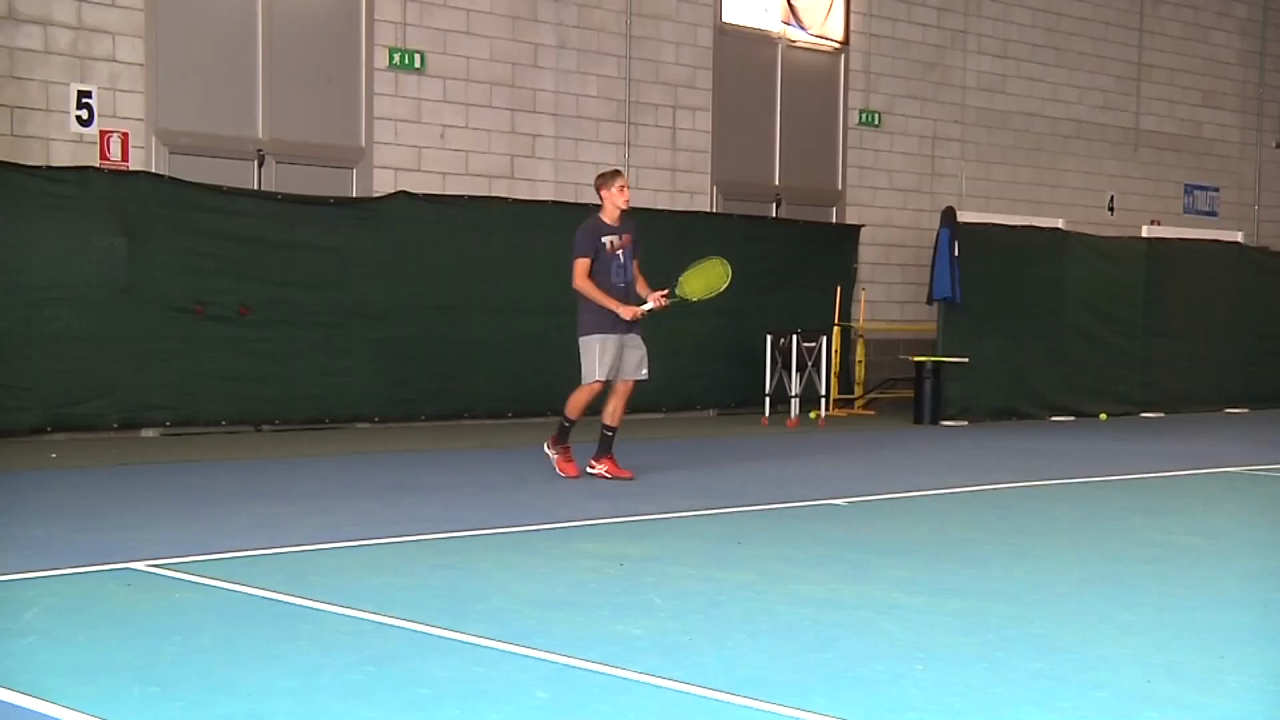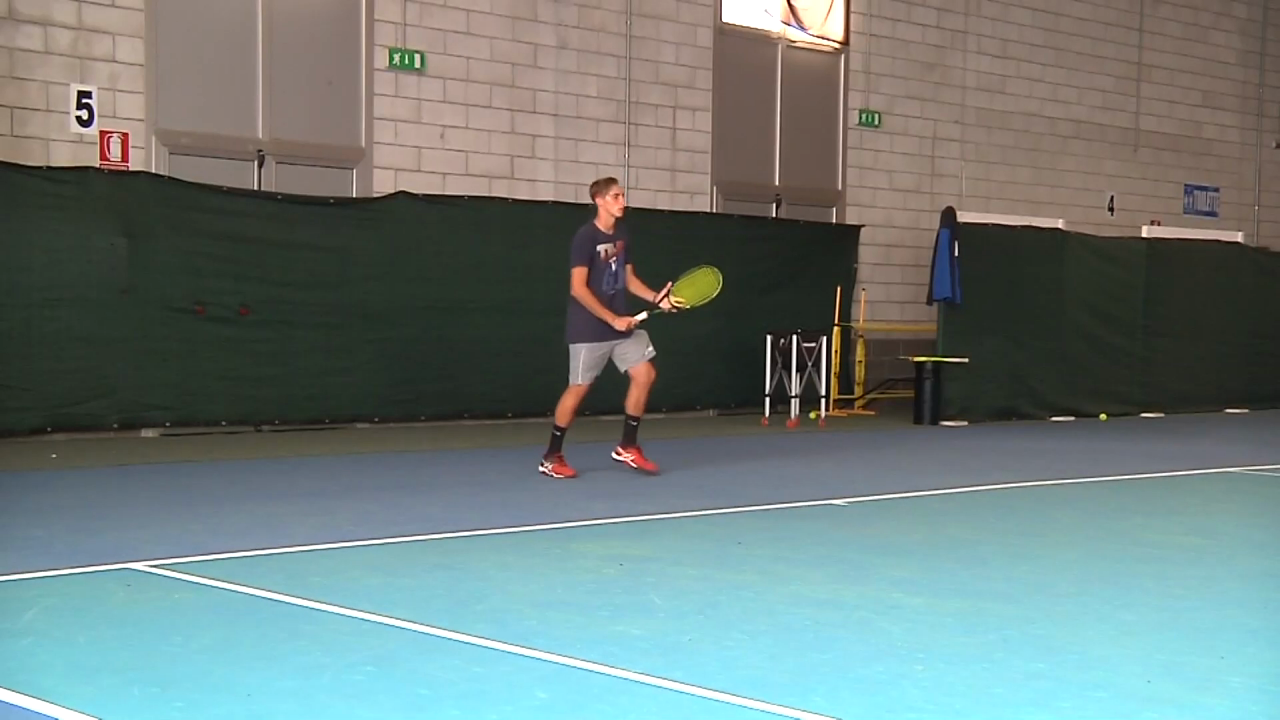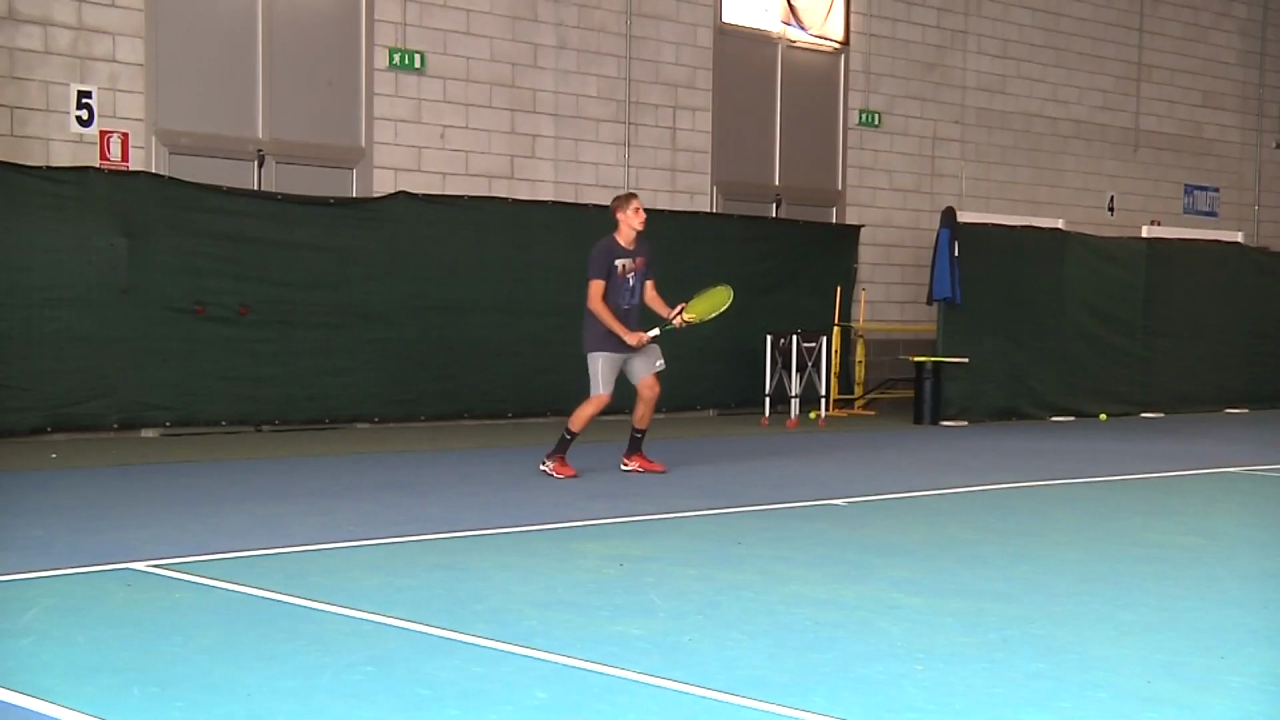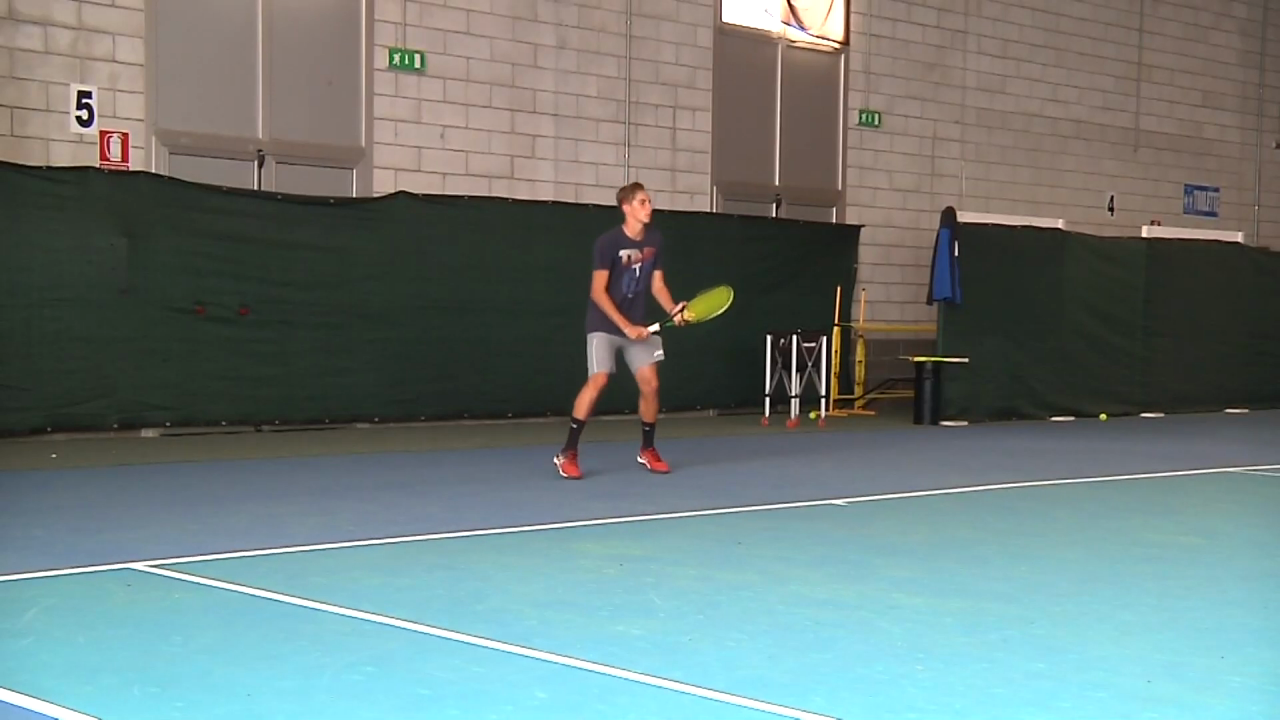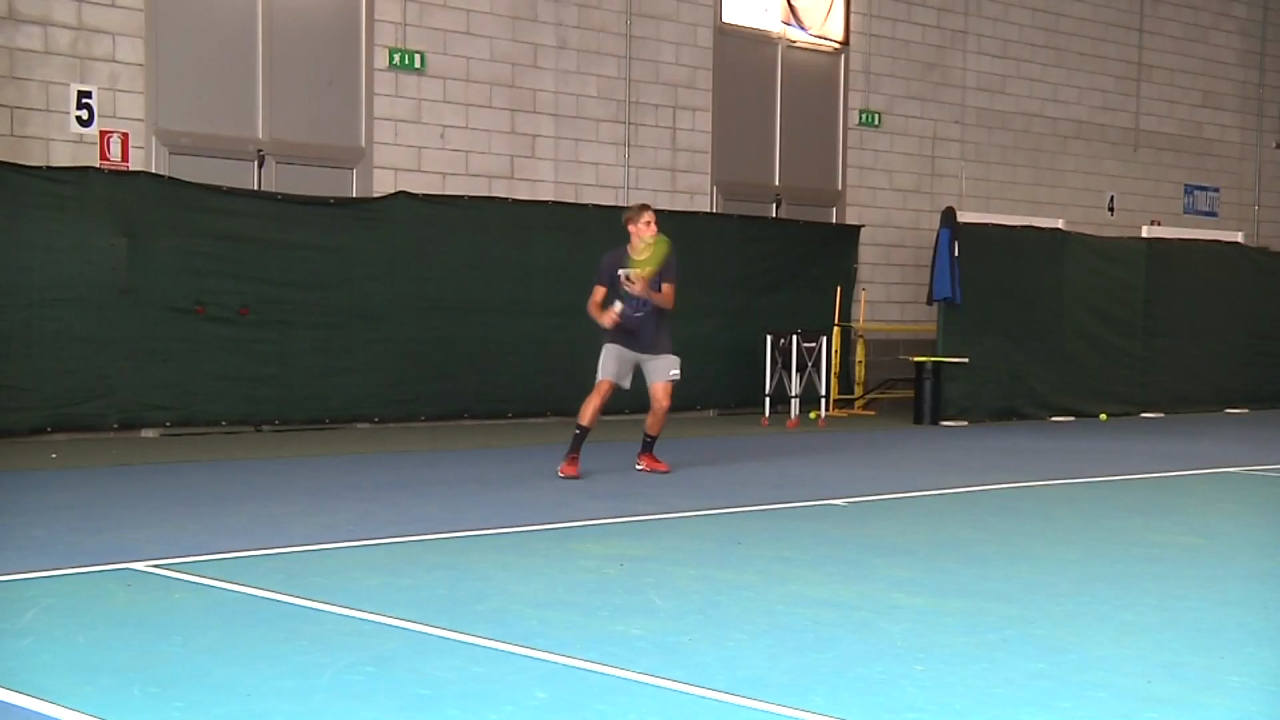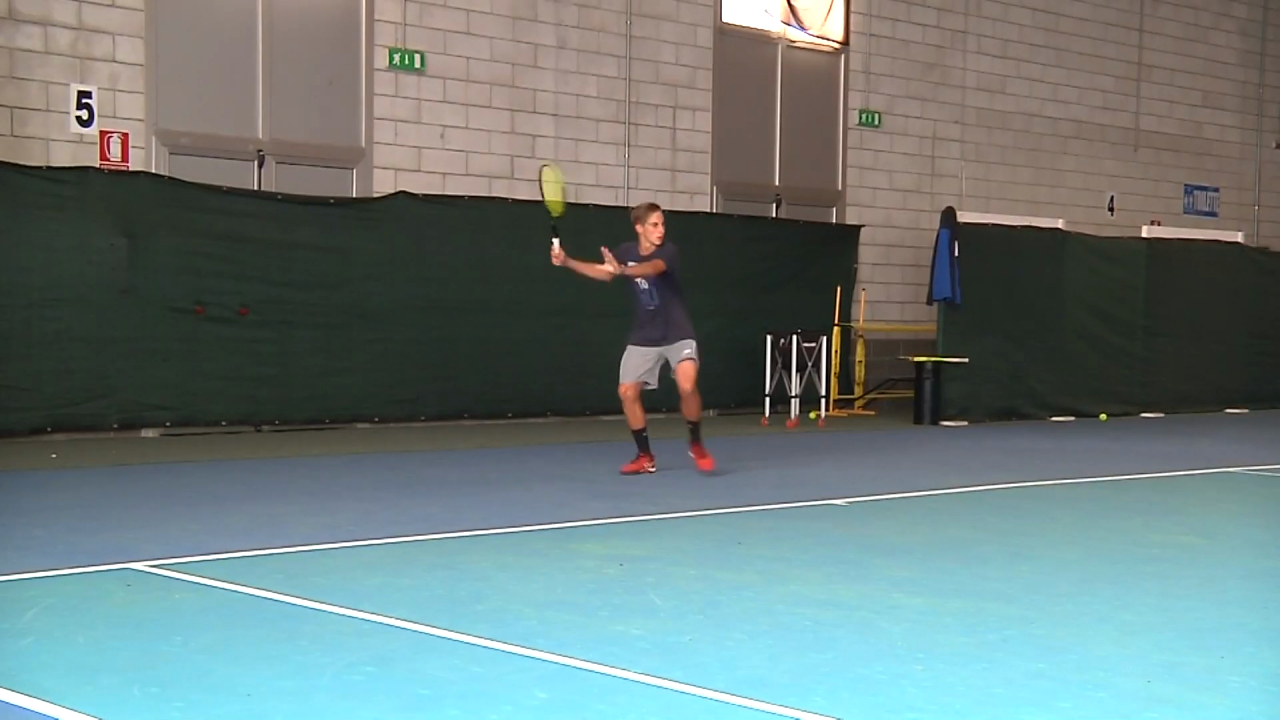
dt=0.3s
person 1, frame 1
left shoulder: (629, 228)
right shoulder: (589, 229)
right elbow: (579, 280)
left wrist: (649, 296)
right wrist: (618, 307)
left hip: (627, 325)
right hip: (599, 323)
left knee: (623, 386)
right knee: (594, 384)
left ankle: (602, 459)
right ankle: (558, 443)
person 1, frame 2
left shoulder: (622, 235)
right shoulder: (585, 237)
right elbow: (577, 289)
left wrist: (657, 298)
right wrist: (613, 319)
left hip: (620, 326)
right hip: (588, 328)
left knee: (645, 374)
right knee: (579, 388)
left ankle: (628, 446)
right ankle: (552, 457)
person 1, frame 3
left shoulder: (644, 250)
right shoulder: (603, 251)
left elbow: (649, 293)
right elbow: (594, 301)
left wrist: (670, 314)
right wrist: (625, 334)
left hip: (633, 336)
right hip: (603, 338)
left knee: (650, 390)
right knee: (601, 398)
left ankle: (633, 454)
right ankle: (555, 456)
person 1, frame 4
left shoulder: (655, 240)
right shoulder: (608, 242)
left elbow: (657, 284)
right elbow: (597, 292)
left wrist: (673, 310)
right wrist: (626, 326)
left hip: (635, 327)
right hip: (605, 324)
left knee: (650, 384)
right knee: (598, 379)
left ankle: (647, 449)
right ankle: (568, 452)
person 1, frame 5
left shoulder: (666, 257)
right shoulder: (612, 261)
left elbow: (668, 302)
right elbow: (593, 302)
left wrist: (646, 292)
right wrist: (601, 316)
left hip: (657, 344)
right hip: (619, 340)
left knee: (662, 403)
right knee: (602, 388)
left ankle: (645, 454)
right ankle: (572, 455)
person 1, frame 6
left shoulder: (668, 251)
right shoulder: (625, 251)
left elbow: (651, 269)
right elbow: (604, 272)
left wrist: (622, 270)
right wrist: (566, 262)
left hip: (677, 334)
right hip: (643, 337)
left knee: (687, 386)
right knee: (627, 392)
left ankle: (696, 445)
right ankle: (644, 456)
